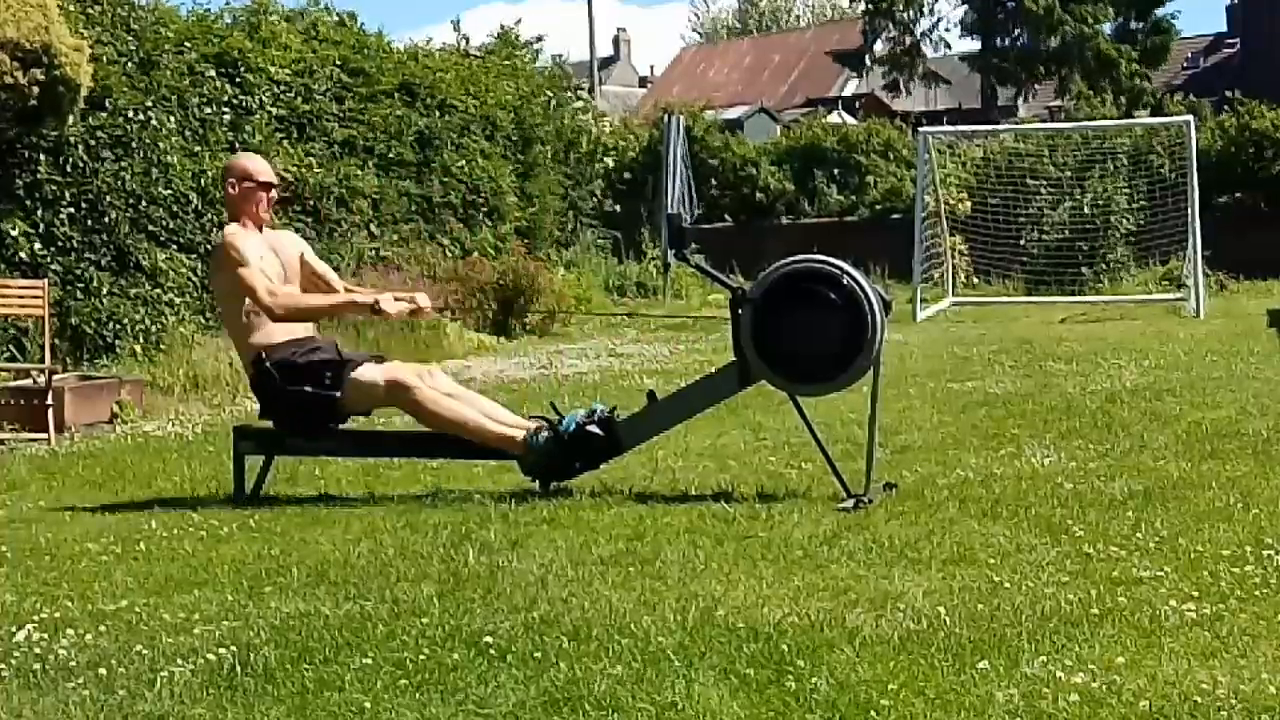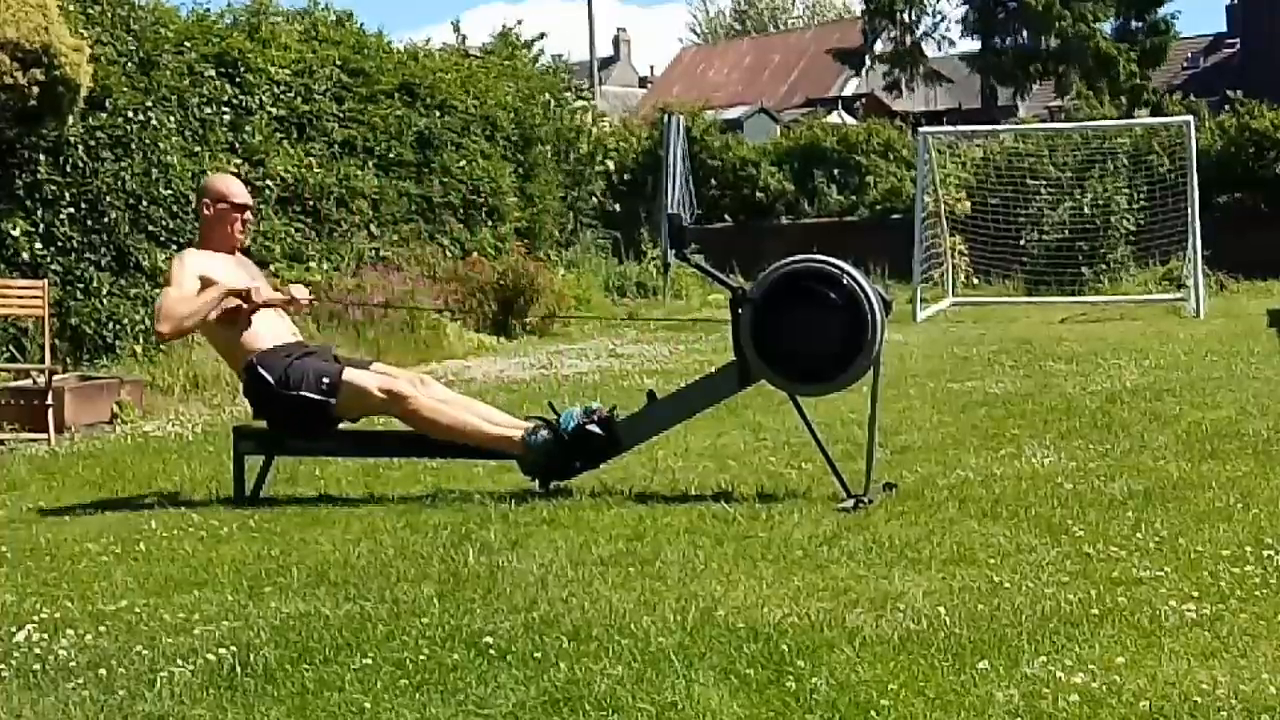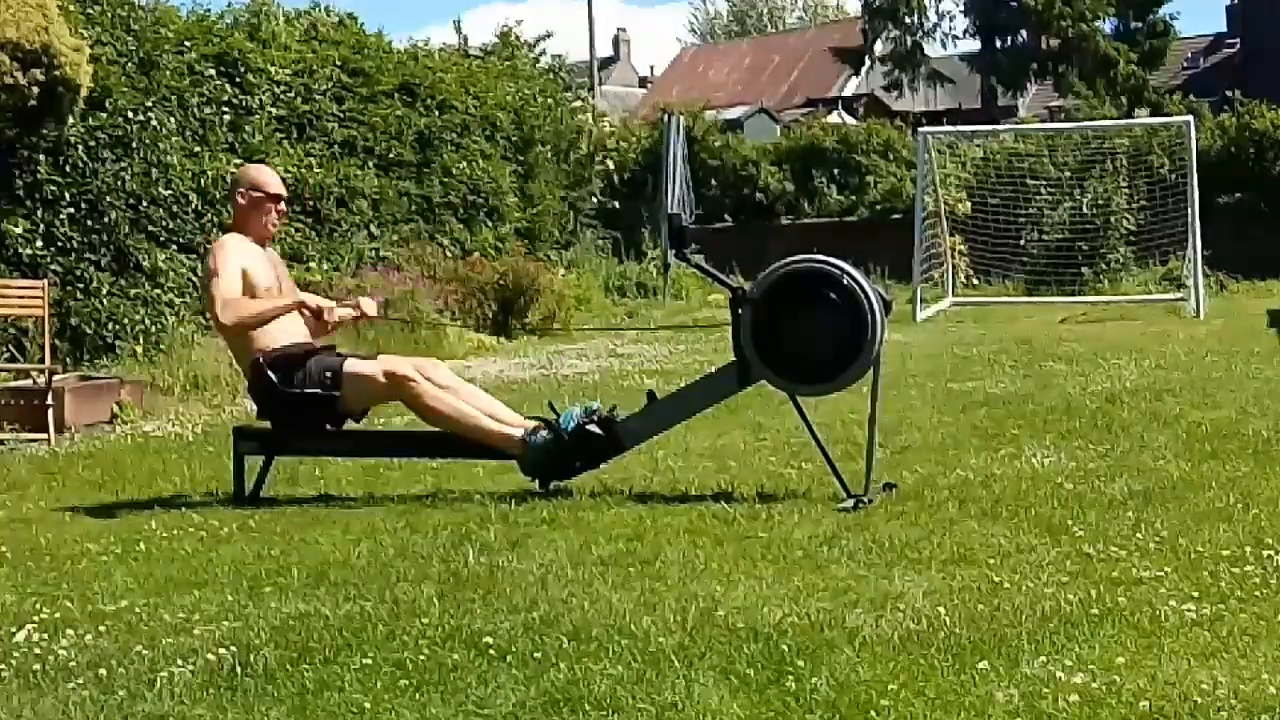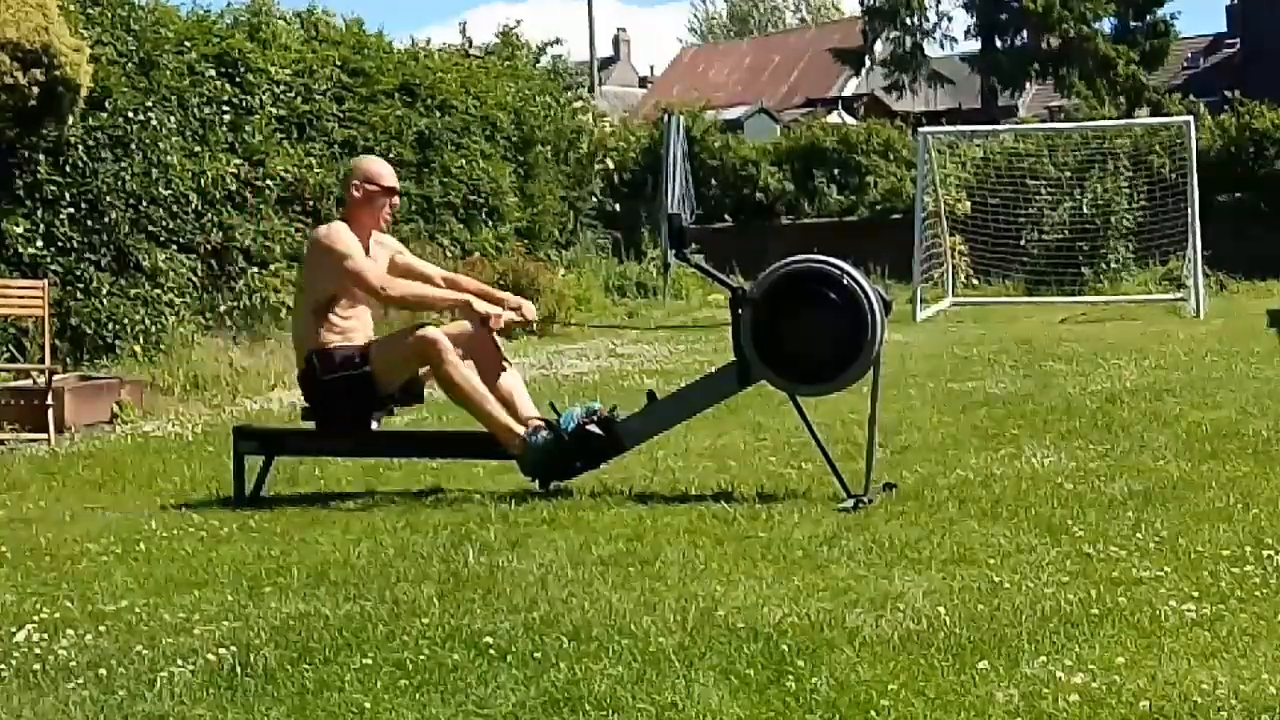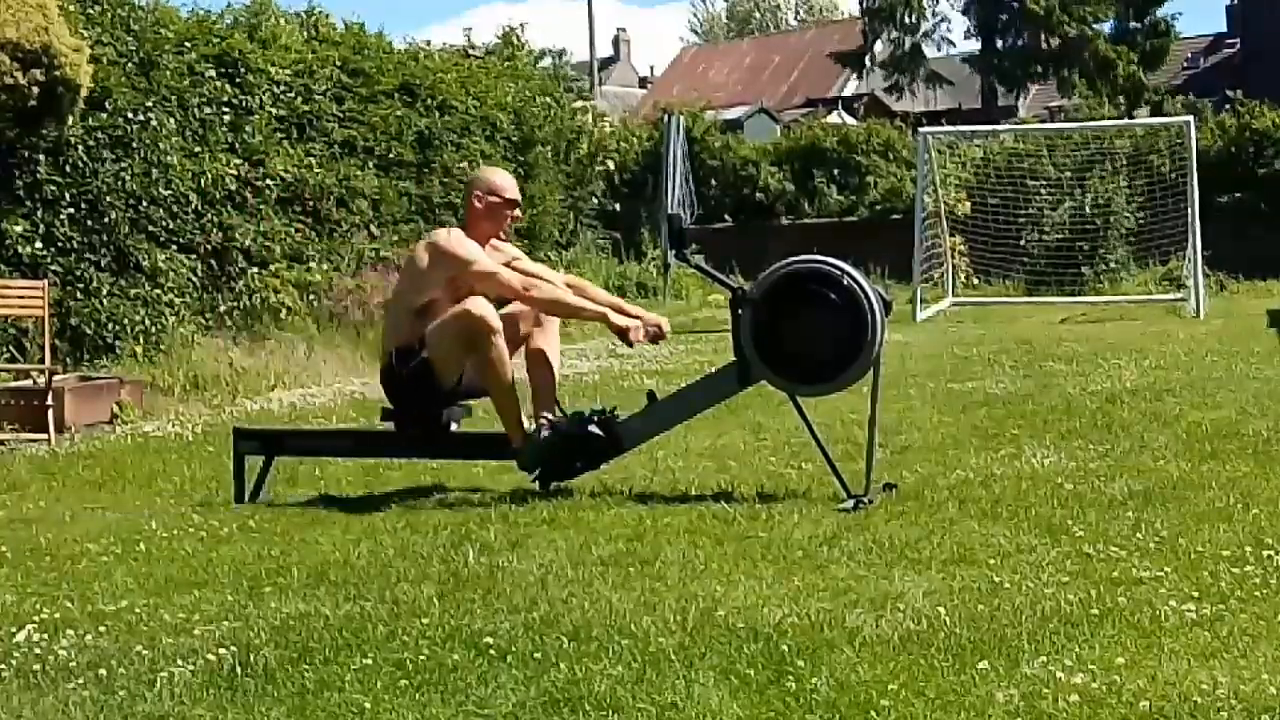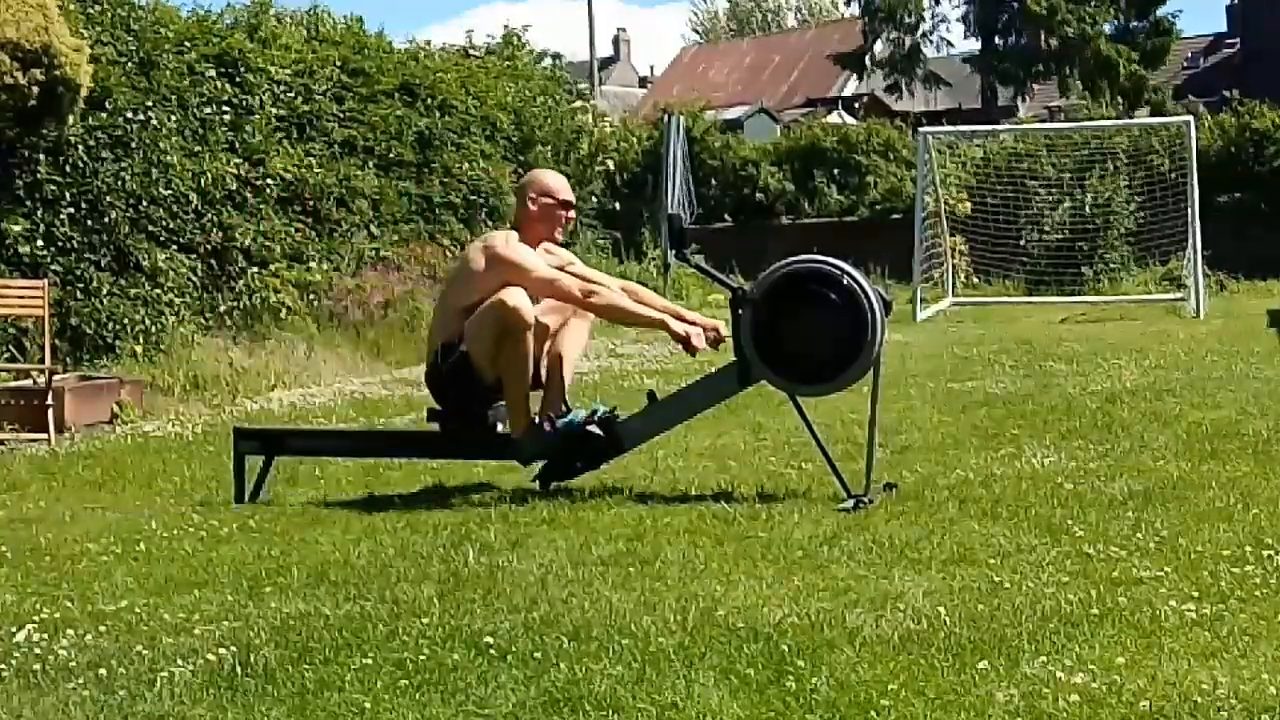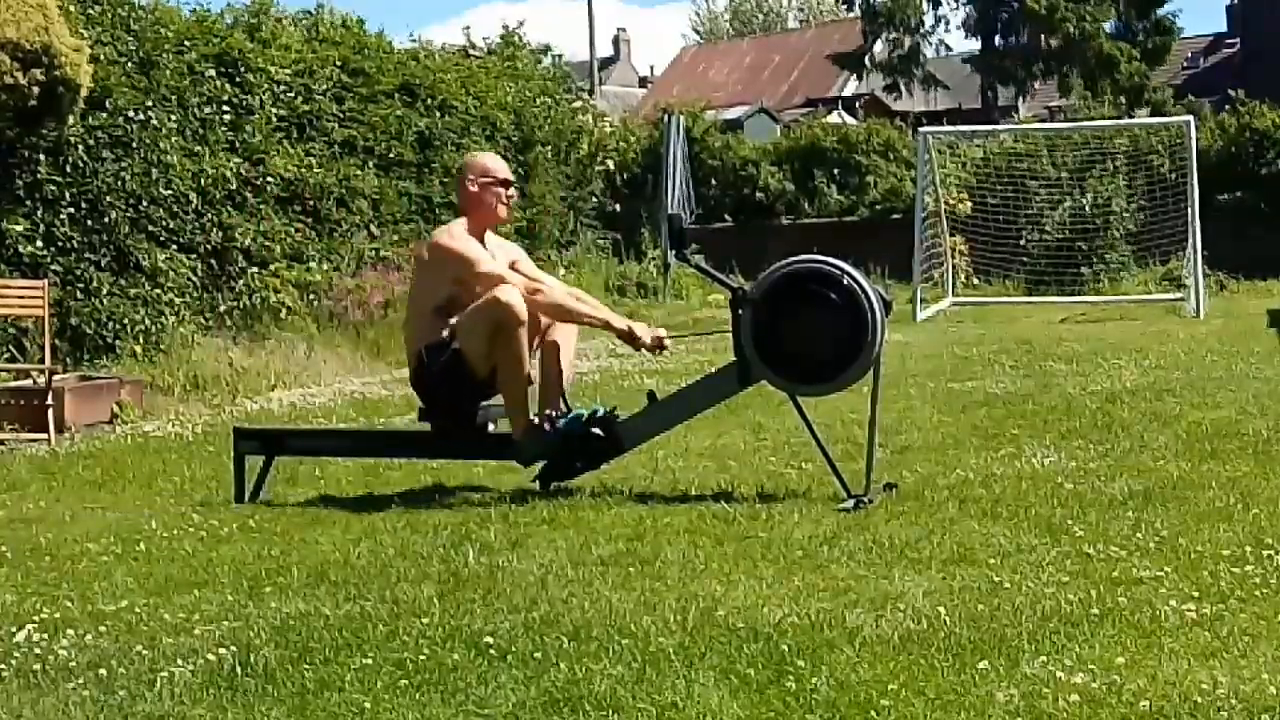
dt=0.3s
person 1, frame 1
left shoulder: (286, 241)
right shoulder: (235, 242)
left elbow: (342, 291)
right elbow: (277, 307)
left wrist: (398, 298)
right wrist: (372, 302)
left hip: (316, 357)
right hip: (282, 373)
left knee: (431, 375)
right knee: (401, 385)
left ankle: (538, 431)
right ankle: (527, 445)
person 1, frame 2
left shoulder: (239, 261)
right shoulder: (190, 263)
right elbow: (165, 326)
left wrist: (283, 298)
right wrist: (231, 293)
left hip: (309, 359)
right hip: (276, 374)
left knee: (421, 383)
right knee: (395, 394)
left ankle: (535, 431)
right ankle: (526, 445)
person 1, frame 3
left shoulder: (268, 253)
right shoulder: (229, 250)
left elbow: (317, 318)
right elbow: (225, 316)
left wrist: (348, 309)
right wrist: (305, 301)
left hip: (308, 364)
right hip: (278, 380)
left knee: (430, 369)
right knee: (401, 376)
left ankle: (536, 431)
right ankle: (522, 445)
person 1, frame 4
left shoulder: (381, 244)
right shoulder: (332, 238)
left elbow: (442, 278)
right elbow: (386, 290)
left wrist: (507, 299)
right wrist: (467, 302)
left hip: (365, 364)
right hip: (329, 375)
left knee: (479, 332)
right knee: (430, 339)
left ankle: (536, 427)
right ankle: (524, 444)
person 1, frame 5
left shoulder: (498, 251)
right shoulder: (447, 246)
left elbow: (566, 283)
right elbow: (524, 289)
left wrist: (634, 312)
right wrist: (604, 315)
left hip: (452, 371)
right hip: (409, 378)
left knee: (542, 309)
right knee: (479, 310)
left ankle: (545, 422)
right ankle: (522, 439)
person 1, frame 6
left shoulder: (549, 255)
right shoulder: (502, 250)
left elbow: (620, 289)
right elbow: (587, 295)
left wrist: (692, 318)
right wrist: (665, 323)
left hip: (492, 370)
right hip: (454, 374)
left knee: (576, 306)
right knee: (512, 301)
left ankle: (552, 418)
right ankle: (523, 433)
person 1, frame 7
left shoulder: (502, 249)
right shoulder: (450, 243)
left elbow: (562, 290)
right elbow: (534, 291)
left wrist: (627, 322)
right wrist: (610, 323)
left hip: (479, 366)
right hip: (438, 376)
left knee: (565, 311)
right knee: (509, 300)
left ankle: (550, 421)
right ankle: (525, 437)
